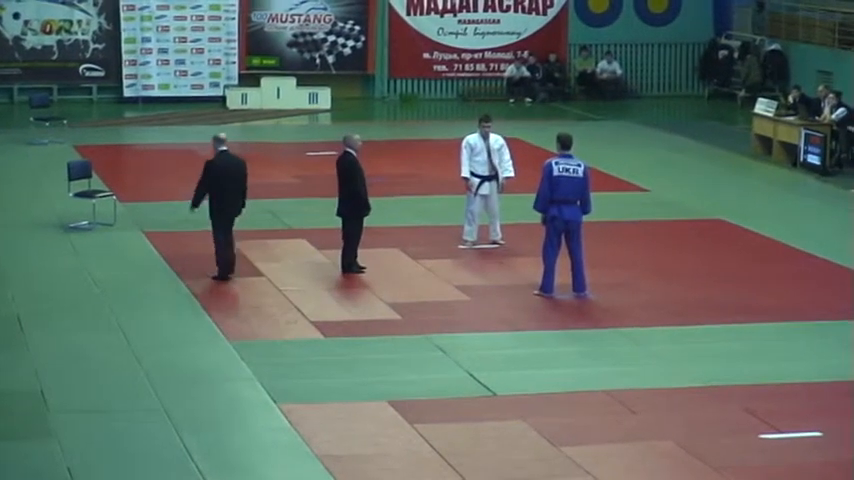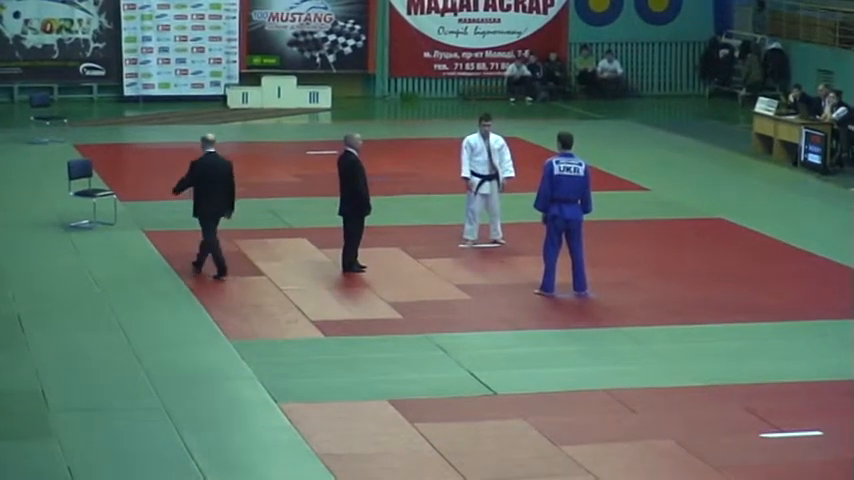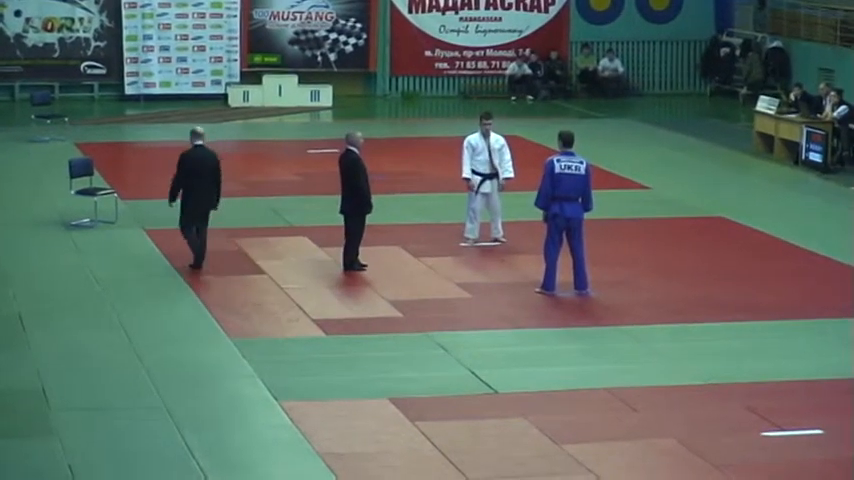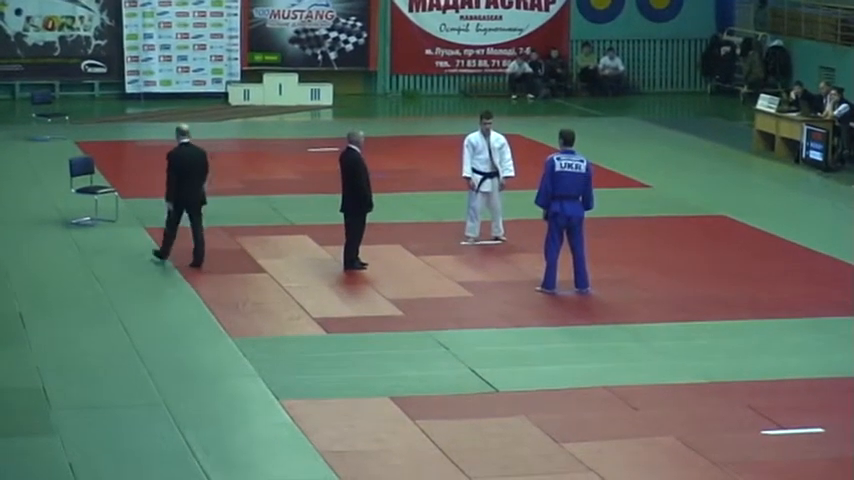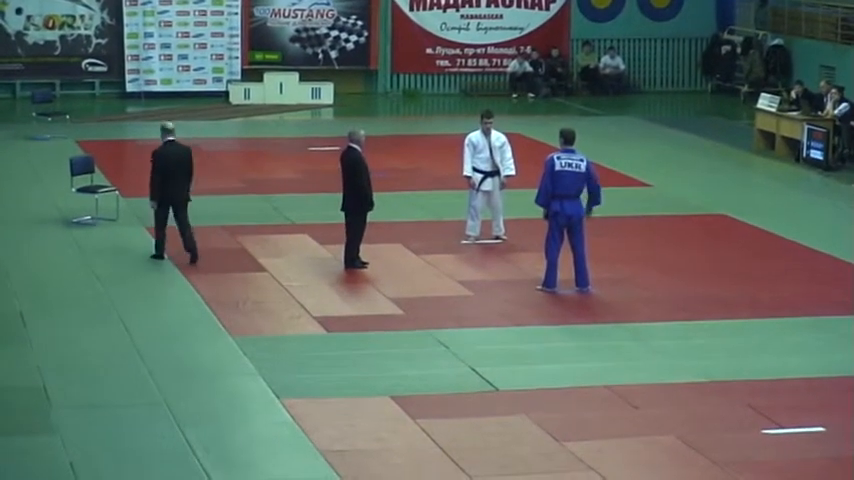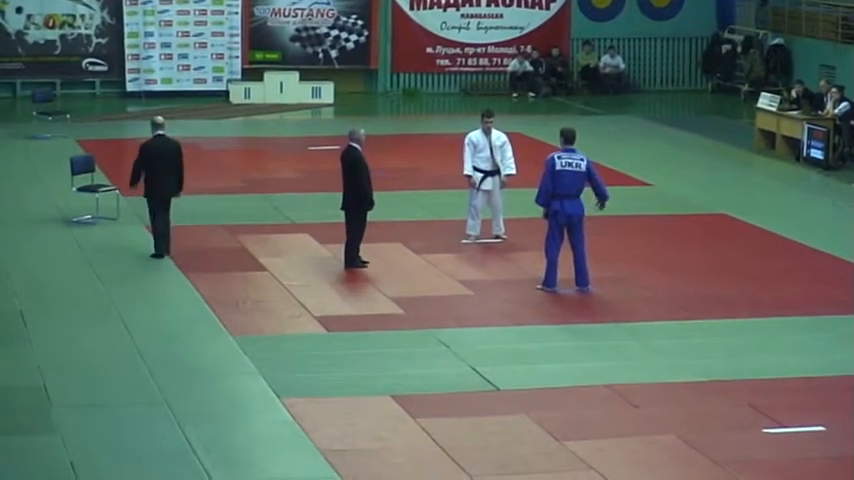
dt=0.2s
person 1, frame 1
left shoulder: (550, 165)
right shoulder: (581, 166)
left elbow: (544, 191)
right elbow: (585, 194)
left wrist: (543, 212)
right wrist: (583, 212)
left hip: (555, 212)
right hip: (574, 213)
left knee: (550, 252)
right knee: (576, 252)
left ankle: (547, 289)
right ankle: (580, 289)
person 1, frame 2
left shoulder: (551, 164)
right shoulder: (582, 165)
left elbow: (544, 190)
right elbow: (586, 193)
left wrist: (543, 211)
right wrist: (583, 211)
left hip: (556, 211)
right hip: (574, 212)
left knee: (551, 250)
right knee: (577, 251)
left ankle: (547, 288)
right ankle: (581, 288)
person 1, frame 3
left shoulder: (552, 162)
right shoulder: (584, 164)
left elbow: (545, 188)
right elbow: (587, 191)
left wrist: (545, 209)
right wrist: (584, 209)
left hip: (557, 210)
right hip: (575, 210)
left knee: (552, 249)
right knee: (578, 250)
left ankle: (549, 286)
right ankle: (582, 287)
person 1, frame 4
left shoulder: (553, 160)
right shoulder: (584, 162)
left elbow: (546, 187)
right elbow: (588, 189)
left wrist: (545, 207)
right wrist: (585, 208)
left hip: (557, 208)
right hip: (576, 209)
left knee: (552, 247)
right knee: (578, 248)
left ankle: (549, 285)
right ankle: (583, 285)
person 1, frame 5
left shoulder: (553, 159)
right shoulder: (584, 161)
left elbow: (546, 186)
right elbow: (594, 185)
left wrist: (545, 206)
right wrist: (591, 205)
left hip: (557, 207)
right hip: (576, 208)
left knee: (553, 246)
right knee: (578, 247)
left ankle: (550, 284)
right ankle: (583, 284)
person 1, frame 6
left shoulder: (553, 159)
right shoulder: (584, 160)
left elbow: (546, 185)
right elbow: (596, 183)
left wrist: (545, 206)
right wrist: (602, 198)
left hip: (558, 206)
right hip: (576, 207)
left knee: (553, 246)
right knee: (578, 246)
left ankle: (550, 283)
right ankle: (583, 283)
person 2, frame 1
left shoulder: (212, 163)
right shoulder: (239, 162)
left elbow: (203, 185)
right elbow: (243, 184)
left wrist: (195, 204)
right wrist: (241, 203)
left hip: (219, 207)
right hip: (233, 206)
left knee: (220, 238)
right knee: (227, 235)
left ankle: (223, 272)
right ankle: (230, 266)
person 2, frame 2
left shoulder: (198, 164)
right shoulder: (226, 163)
left elbow: (187, 181)
right elbow: (231, 187)
left wrist: (176, 190)
right wrist: (230, 207)
left hip: (204, 207)
right hip: (220, 207)
left knee: (211, 237)
right knee: (209, 235)
left ankle: (221, 269)
right ankle: (199, 263)
person 2, frame 3
left shoulder: (186, 156)
right shoulder: (213, 156)
left elbow: (179, 179)
right elbow: (218, 179)
left wrist: (172, 197)
right wrist: (216, 199)
left hip: (190, 200)
right hip: (207, 199)
left knee: (186, 227)
right knee: (201, 230)
left ankle: (198, 259)
right ankle: (198, 261)
person 2, frame 4
left shoulder: (174, 154)
right shoulder: (201, 152)
left elbow: (171, 179)
right elbow: (205, 173)
left wrist: (169, 200)
left hip: (179, 197)
right hip: (196, 196)
left knee: (172, 225)
right knee: (197, 227)
left ankle: (164, 252)
right ankle: (198, 259)
person 2, frame 5
left shoulder: (158, 153)
right shoulder: (186, 150)
left elbow: (155, 177)
right elbow: (190, 172)
left wrist: (153, 198)
left hip: (164, 195)
right hip: (181, 194)
left knee: (160, 224)
right knee: (184, 223)
left ankle: (159, 252)
right ankle: (193, 253)
person 2, frame 6
left shoulder: (146, 146)
right shoulder: (175, 144)
left elbow: (138, 167)
right elbow: (180, 168)
left wrist: (133, 183)
right wrist: (179, 187)
left hip: (153, 189)
right hip: (170, 187)
left knee: (156, 218)
right knee: (165, 216)
left ankle: (160, 250)
right ankle: (166, 247)
person 3, frame 1
left shoulder: (343, 158)
right shoulder: (351, 161)
right elbow: (357, 186)
right wrist: (365, 204)
left hip: (347, 203)
right hip: (354, 204)
left knee: (351, 234)
right knee: (352, 234)
left ankle: (350, 262)
right ankle: (348, 265)
person 3, frame 2
left shoulder: (344, 157)
right shoulder: (353, 160)
right elbow: (358, 185)
right wrist: (366, 204)
left hip: (348, 202)
right hip: (355, 204)
left knee: (352, 233)
right knee: (354, 234)
left ankle: (351, 261)
right ankle: (349, 264)
person 3, frame 3
left shoulder: (345, 156)
right shoulder: (354, 159)
right elbow: (360, 184)
right wrist: (367, 202)
left hip: (349, 201)
right hip: (356, 202)
left knee: (353, 232)
right knee: (355, 233)
left ankle: (352, 259)
right ankle: (349, 263)
person 3, frame 4
left shoulder: (346, 154)
right shoulder: (355, 158)
right elbow: (361, 182)
right wrist: (368, 201)
left hip: (350, 200)
right hip: (357, 201)
left knee: (354, 231)
right knee: (355, 231)
left ankle: (352, 258)
right ankle: (350, 262)
person 3, frame 5
left shoulder: (347, 153)
right shoulder: (356, 157)
right elbow: (362, 182)
right wrist: (369, 200)
left hip: (350, 199)
right hip: (358, 200)
left knee: (354, 230)
right knee: (356, 231)
left ankle: (353, 257)
right ankle: (351, 260)
person 3, frame 6
left shoulder: (347, 152)
right shoulder: (356, 156)
right elbow: (362, 181)
right wrist: (369, 199)
left hip: (351, 198)
right hip: (358, 200)
left knee: (354, 230)
right knee: (356, 230)
left ankle: (353, 256)
right ankle: (351, 260)
person 4, frame 1
left shoulder: (498, 140)
right shoulder: (469, 140)
left elbow: (505, 159)
right elbow: (465, 160)
left wrist: (504, 177)
right wrist: (467, 179)
left hip: (492, 181)
right hip: (476, 180)
left knee: (494, 211)
right knee: (472, 211)
left ankle: (496, 237)
right ankle: (469, 238)
person 4, frame 2
left shoulder: (498, 140)
right shoulder: (470, 140)
left elbow: (505, 159)
right elbow: (465, 160)
left wrist: (505, 177)
right wrist: (467, 178)
left hip: (493, 180)
right hip: (476, 180)
left knee: (494, 210)
right knee: (473, 210)
left ankle: (496, 236)
right ankle: (469, 237)
person 4, frame 3
left shoulder: (499, 140)
right shoulder: (471, 140)
left elbow: (505, 159)
right elbow: (466, 160)
left wrist: (504, 178)
right wrist: (468, 179)
left hip: (494, 179)
right hip: (477, 179)
left knee: (496, 209)
right knee: (474, 209)
left ankle: (497, 235)
right ankle: (471, 236)
person 4, frame 4
left shoulder: (499, 139)
right shoulder: (471, 139)
left elbow: (506, 158)
right elbow: (467, 159)
left wrist: (504, 177)
right wrist: (468, 178)
left hip: (494, 178)
right hip: (478, 178)
left knee: (496, 208)
right knee: (474, 207)
left ankle: (498, 234)
right ankle: (471, 235)
person 4, frame 5
left shoulder: (500, 138)
right shoulder: (472, 138)
left elbow: (507, 157)
right elbow: (468, 158)
left wrist: (505, 176)
right wrist: (469, 177)
left hip: (495, 177)
right hip: (478, 176)
left knee: (497, 206)
right knee: (475, 206)
left ankle: (498, 232)
right ankle: (472, 234)
person 4, frame 6
left shoulder: (501, 137)
right shoulder: (472, 137)
left elbow: (507, 156)
right elbow: (468, 157)
left wrist: (506, 175)
right wrist: (469, 176)
left hip: (495, 176)
right hip: (479, 176)
left knee: (497, 206)
right knee: (475, 205)
left ankle: (498, 232)
right ankle: (472, 233)
